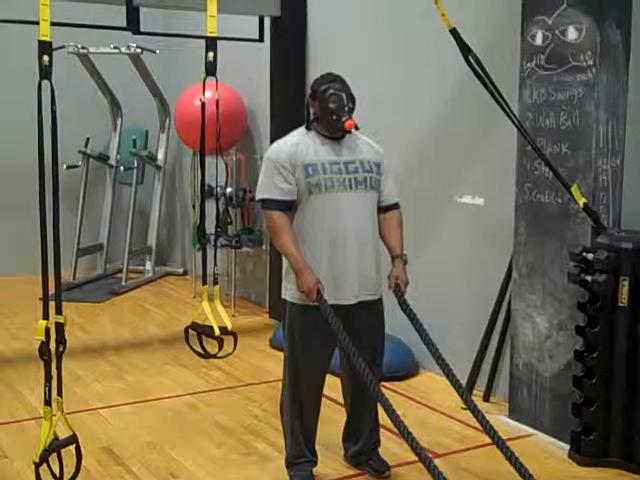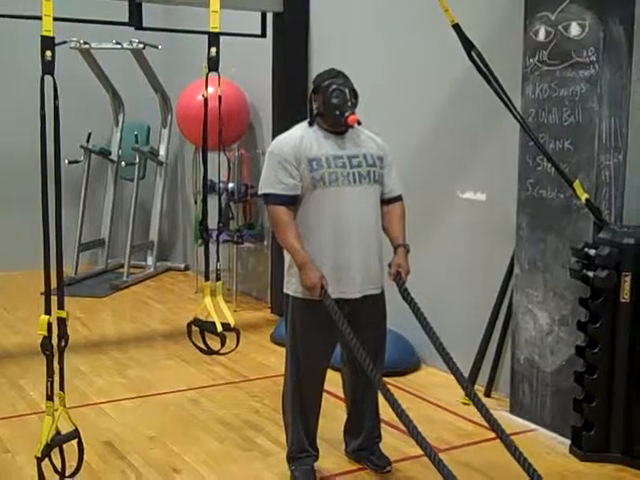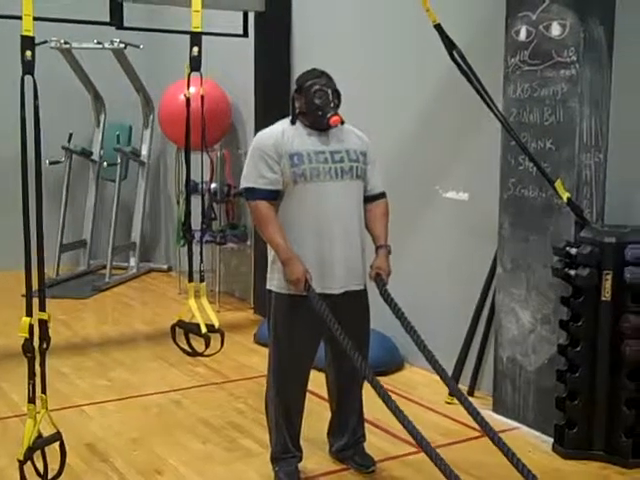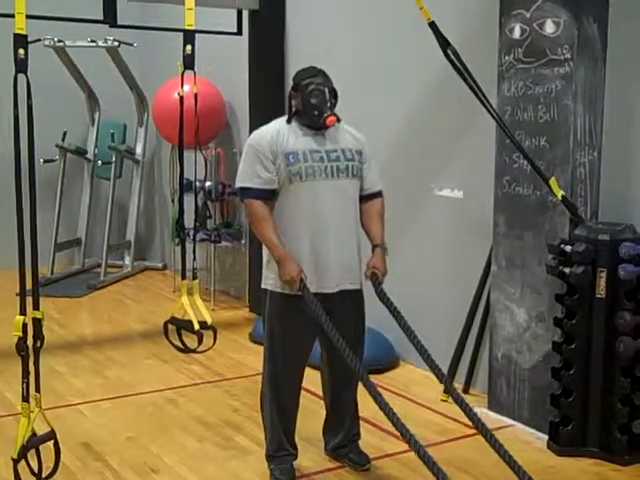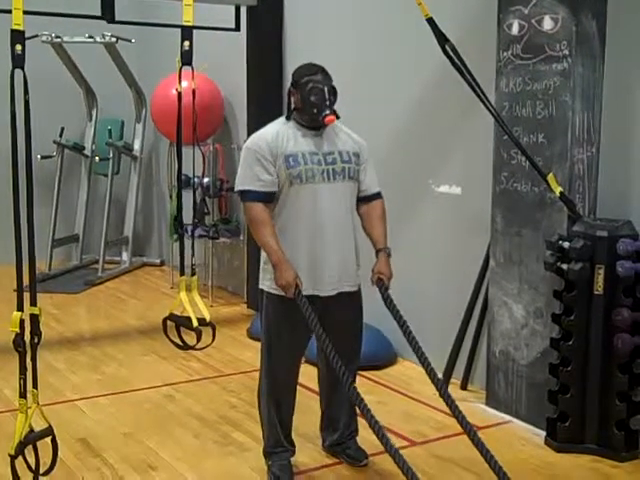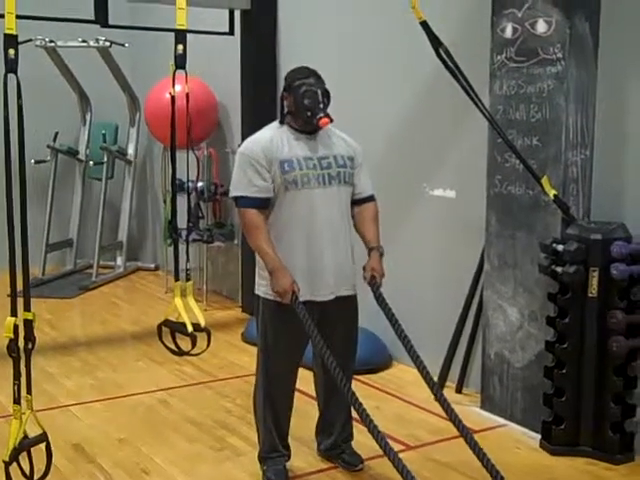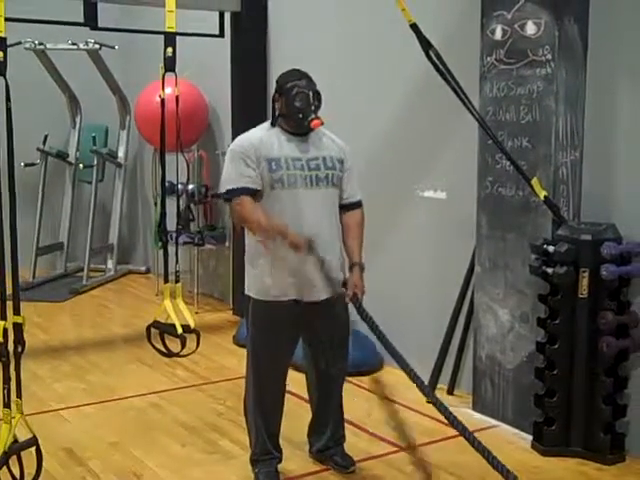
dt=0.7s
person 1, frame 1
left shoulder: (371, 152)
right shoulder: (287, 151)
left elbow: (388, 210)
right elbow: (276, 215)
left wrist: (397, 258)
right wrist: (301, 269)
left hip: (366, 289)
right hip: (311, 291)
left knee: (365, 375)
right knee: (304, 379)
person 1, frame 2
left shoulder: (374, 145)
right shoulder: (290, 145)
left elbow: (391, 201)
right elbow: (279, 210)
left wrist: (400, 248)
right wrist: (305, 265)
left hip: (367, 283)
right hip: (313, 286)
left knee: (366, 369)
right knee: (306, 374)
left ankle: (363, 443)
person 1, frame 3
left shoulder: (358, 142)
right shoulder: (272, 141)
left elbow: (374, 199)
right elbow: (261, 205)
left wrist: (382, 248)
right wrist: (289, 260)
left hip: (351, 280)
right hip: (297, 283)
left knee: (350, 367)
right knee: (289, 372)
left ankle: (348, 443)
person 1, frame 4
left shoulder: (355, 141)
right shoulder: (268, 140)
left elbow: (371, 198)
right elbow: (256, 204)
left wrist: (378, 248)
right wrist: (283, 259)
left hip: (346, 279)
right hip: (292, 282)
left knee: (345, 366)
right knee: (284, 371)
left ankle: (343, 441)
person 1, frame 5
left shoulder: (352, 143)
right shoulder: (266, 142)
left elbow: (370, 201)
right elbow: (256, 207)
left wrist: (382, 251)
right wrist: (280, 263)
left hip: (344, 279)
right hip: (289, 281)
left knee: (342, 363)
right knee: (280, 369)
left ankle: (340, 437)
person 1, frame 6
left shoulder: (346, 146)
right shoulder: (260, 147)
left elbow: (363, 203)
right elbow: (251, 213)
left wrist: (374, 250)
right wrist: (276, 269)
left hip: (340, 285)
right hip: (285, 287)
left knee: (338, 369)
right knee: (277, 374)
left ankle: (335, 441)
person 1, frame 7
left shoulder: (336, 148)
right shoulder: (251, 146)
left elbow: (351, 209)
right elbow: (240, 205)
left wrist: (355, 266)
right wrist: (282, 231)
left hip: (328, 286)
right hip: (273, 289)
left knee: (331, 370)
right knee: (267, 375)
left ankle: (327, 443)
